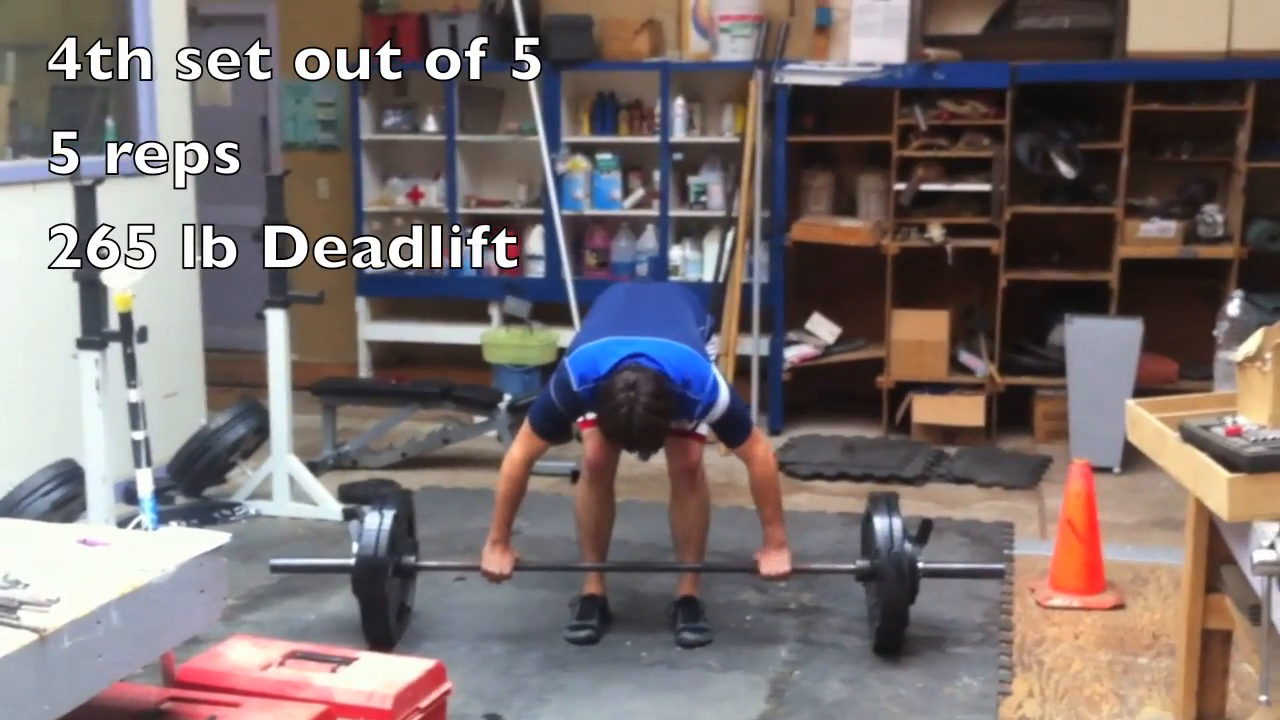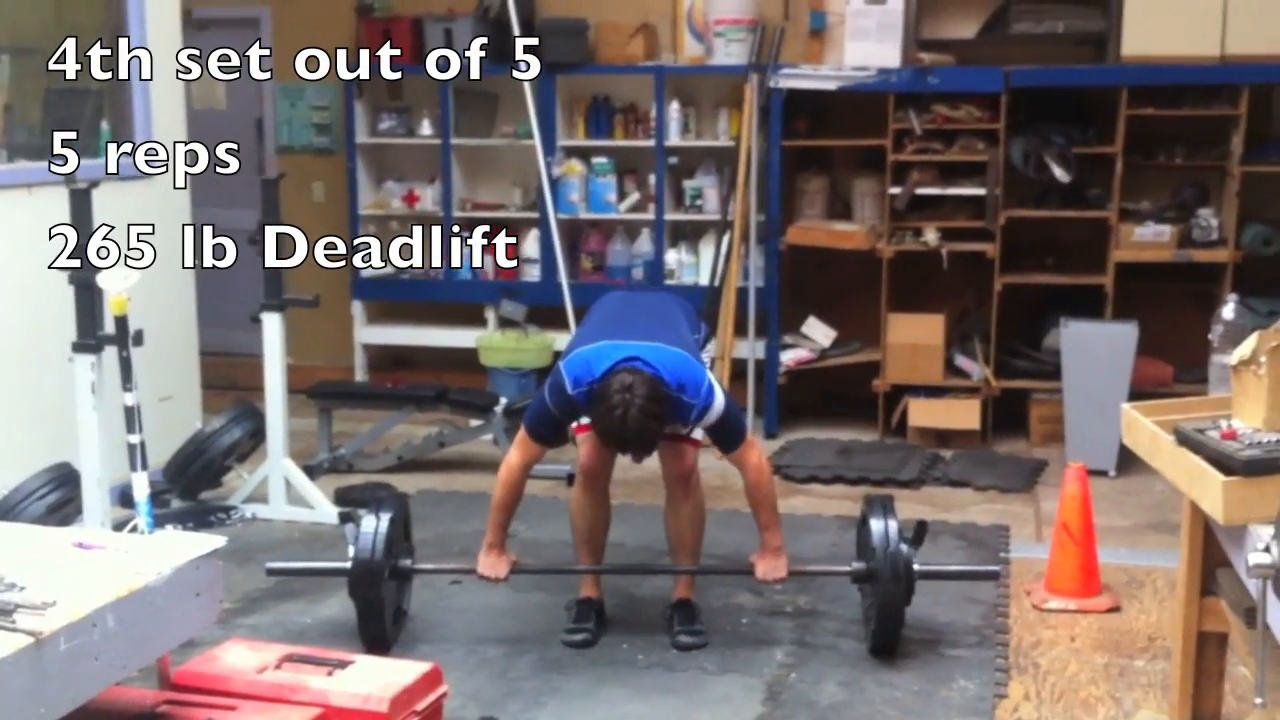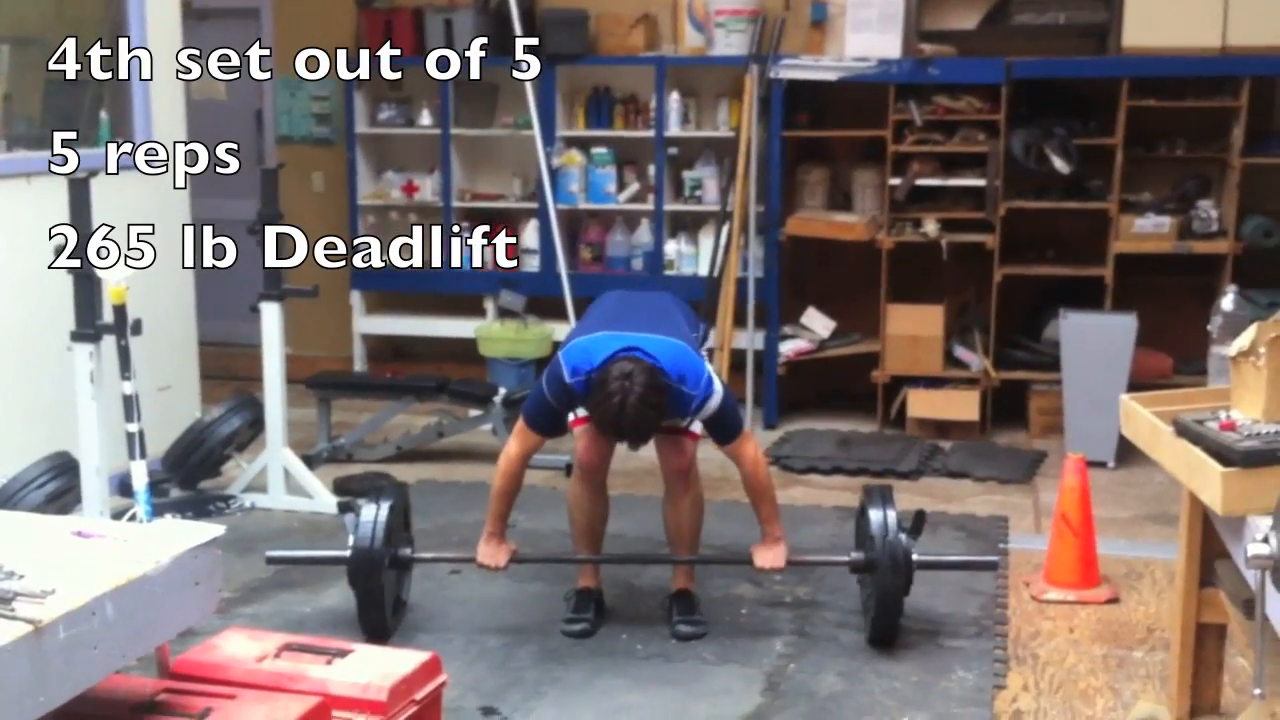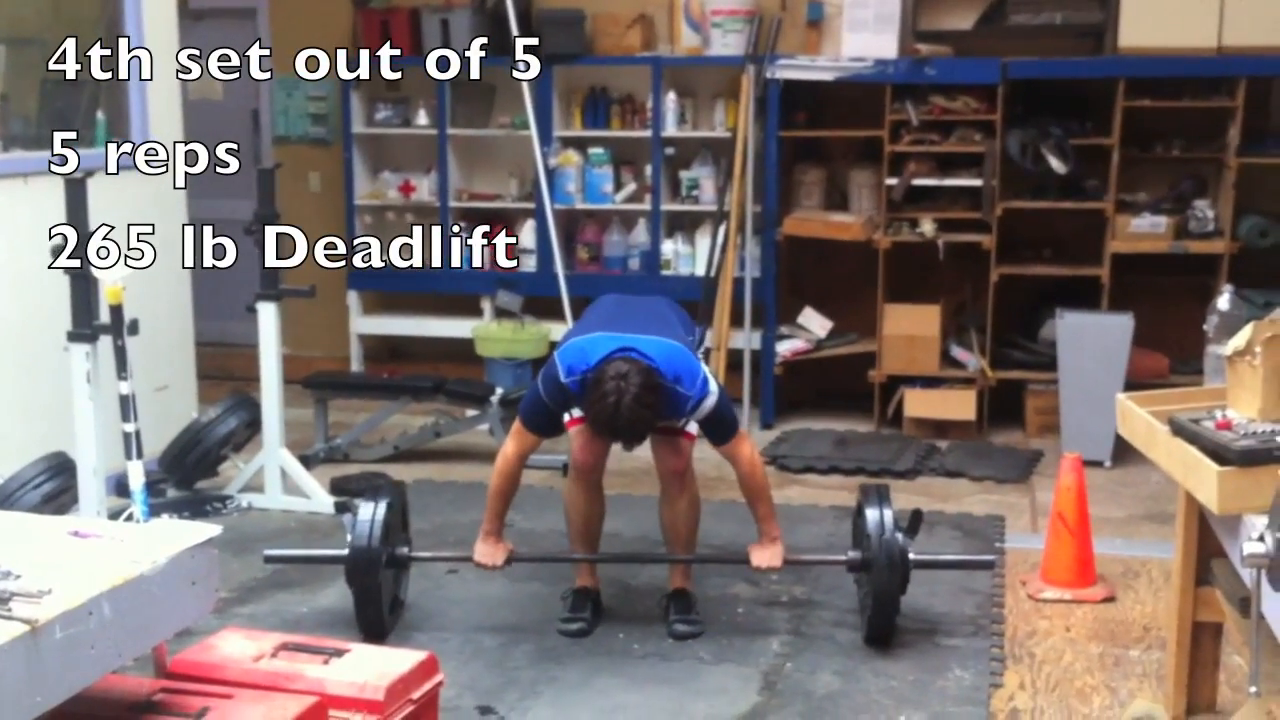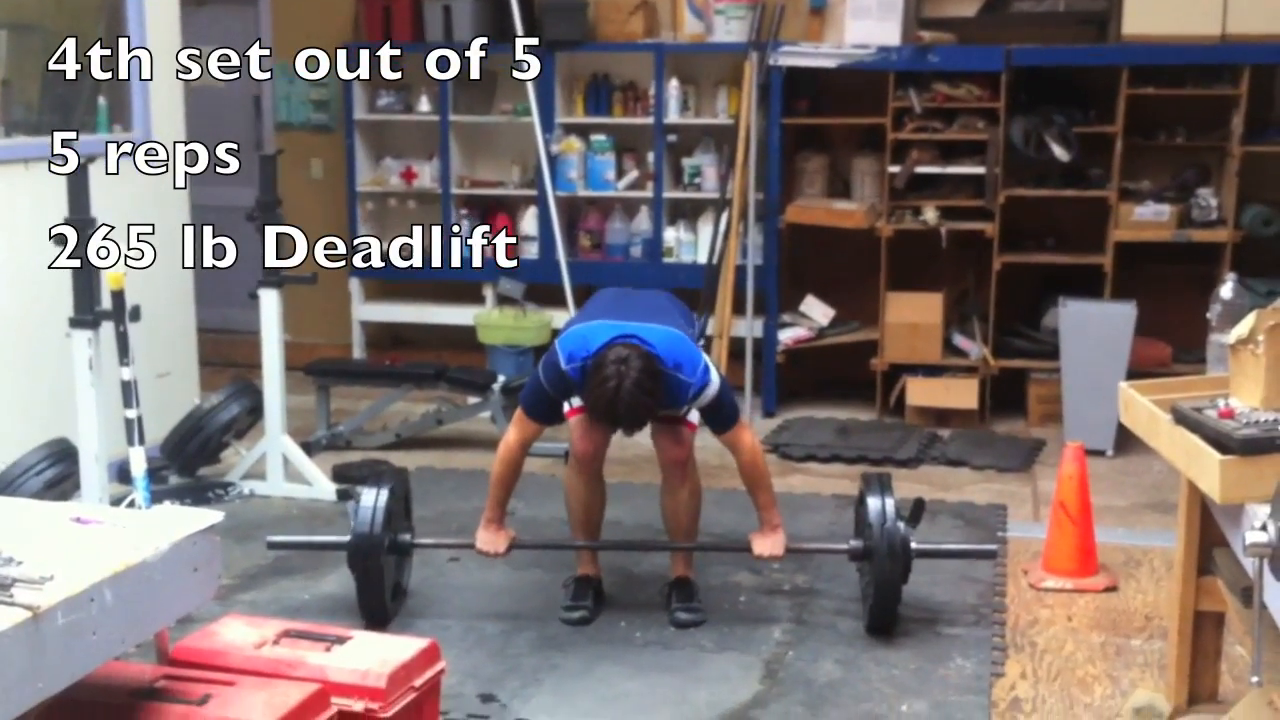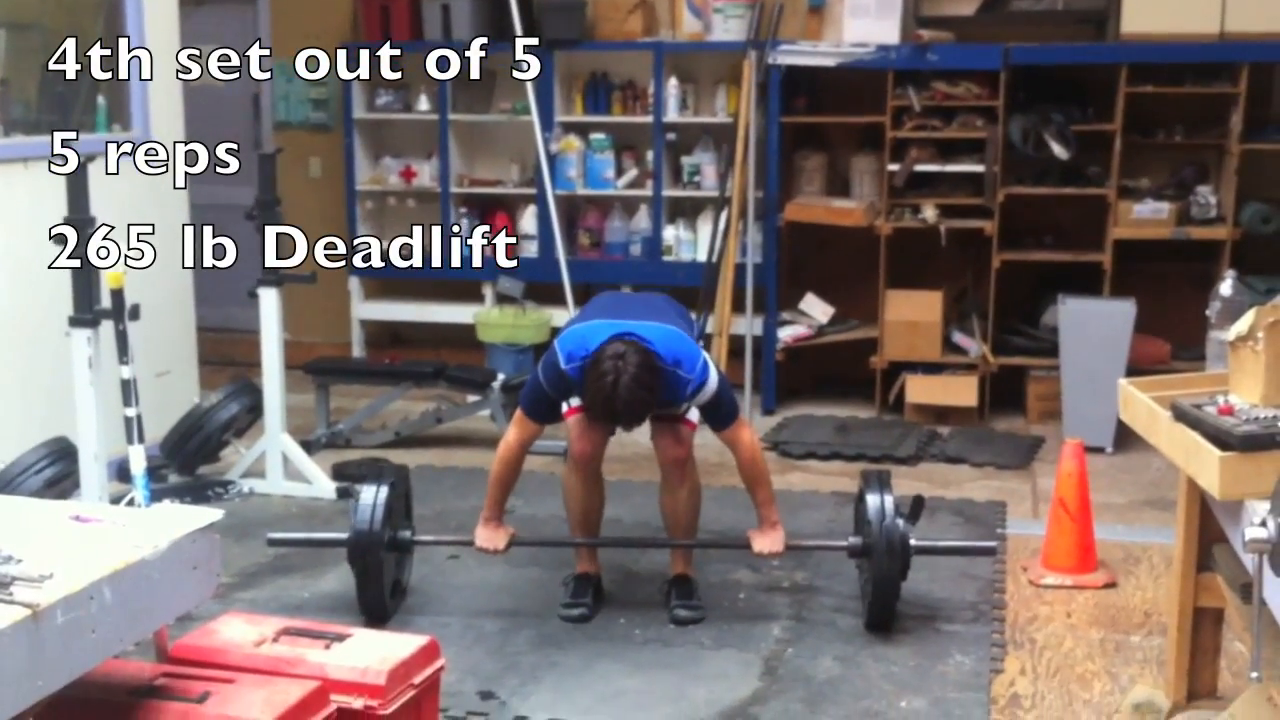
dt=0.2s
person 1, frame 1
left shoulder: (699, 384)
right shoulder: (576, 379)
left elbow: (759, 456)
right elbow: (521, 454)
left wrist: (775, 544)
right wrist: (498, 542)
left knee: (688, 465)
right knee: (596, 462)
left ankle: (688, 595)
right ankle: (593, 592)
person 1, frame 2
left shoulder: (694, 389)
right shoulder: (570, 384)
left elbow: (752, 460)
right elbow: (518, 460)
left wrist: (772, 548)
right wrist: (493, 546)
left knee: (682, 470)
right knee: (590, 467)
left ankle: (684, 598)
right ankle: (589, 595)
person 1, frame 3
left shoulder: (693, 382)
right shoulder: (569, 374)
left elbow: (747, 454)
right elbow: (517, 451)
left wrist: (772, 537)
right wrist: (493, 535)
left knee: (680, 466)
right knee: (588, 461)
left ankle: (683, 588)
right ankle: (587, 586)
person 1, frame 4
left shoulder: (689, 382)
right shoulder: (564, 374)
left elbow: (743, 454)
right elbow: (514, 451)
left wrist: (769, 537)
right wrist: (490, 535)
right hip: (591, 364)
left knee: (676, 465)
right knee: (584, 462)
left ankle: (680, 588)
right ankle: (584, 586)
person 1, frame 5
left shoulder: (689, 370)
right shoulder: (566, 363)
left elbow: (744, 443)
right elbow: (516, 439)
left wrist: (771, 526)
right wrist: (492, 522)
left hip: (671, 354)
right hip: (592, 356)
left knee: (677, 455)
right knee: (584, 451)
left ankle: (682, 576)
right ankle: (586, 574)
person 1, frame 6
left shoulder: (689, 367)
right shoulder: (564, 363)
left elbow: (743, 440)
right elbow: (516, 439)
left wrist: (769, 523)
right wrist: (491, 520)
left hip: (669, 360)
right hip: (589, 362)
left knee: (677, 455)
right knee: (582, 451)
left ankle: (682, 574)
right ankle: (585, 572)
